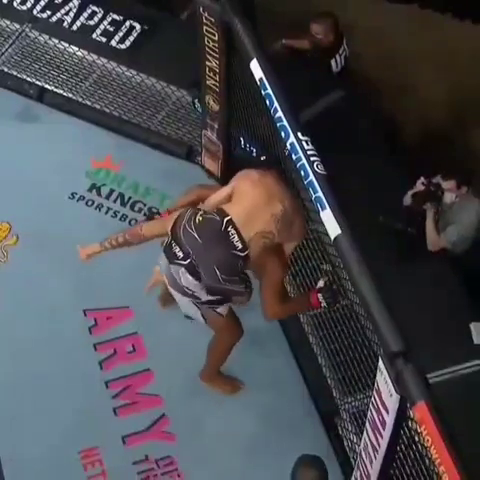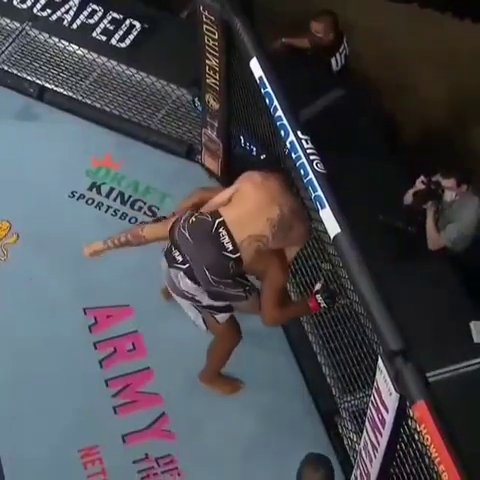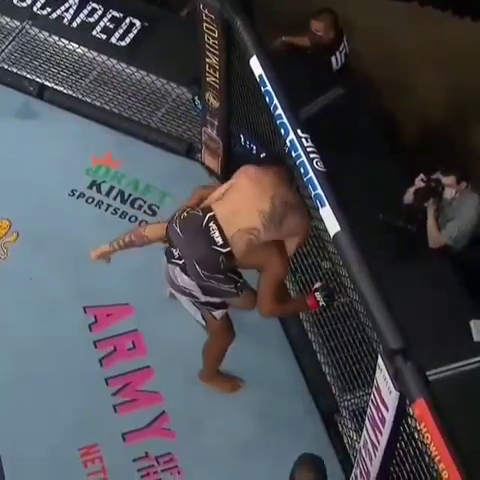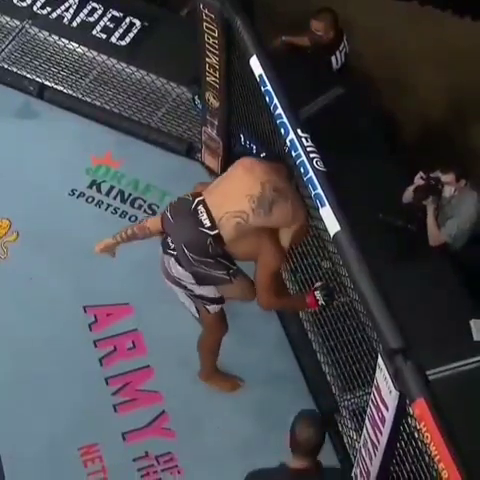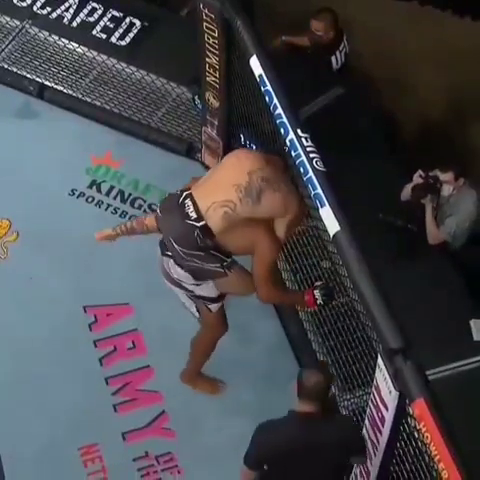
dt=0.2s
person 1, frame 1
left shoulder: (250, 176)
right shoulder: (297, 224)
left elbow: (207, 205)
right hip: (221, 263)
right knee: (231, 330)
right ankle: (210, 374)
person 1, frame 2
left shoulder: (254, 179)
right shoulder: (300, 229)
left elbow: (208, 206)
right hip: (215, 266)
right knee: (230, 335)
left ankle: (103, 246)
right ankle: (210, 376)
person 1, frame 3
left shoulder: (251, 172)
right shoulder: (300, 224)
left elbow: (206, 196)
left hip: (186, 223)
right hip: (205, 261)
right knee: (223, 332)
left ankle: (109, 248)
right ankle: (210, 374)
person 1, frame 4
left shoulder: (248, 163)
right shoulder: (297, 215)
left elbow: (203, 190)
right hip: (197, 246)
right knee: (216, 325)
left ankle: (113, 241)
right ankle: (209, 373)
person 1, frame 5
left shoulder: (242, 155)
right shoulder: (290, 204)
left elbow: (197, 186)
left hip: (173, 207)
right hip: (189, 243)
right knee: (216, 326)
left ankle: (114, 233)
right ankle: (191, 375)
